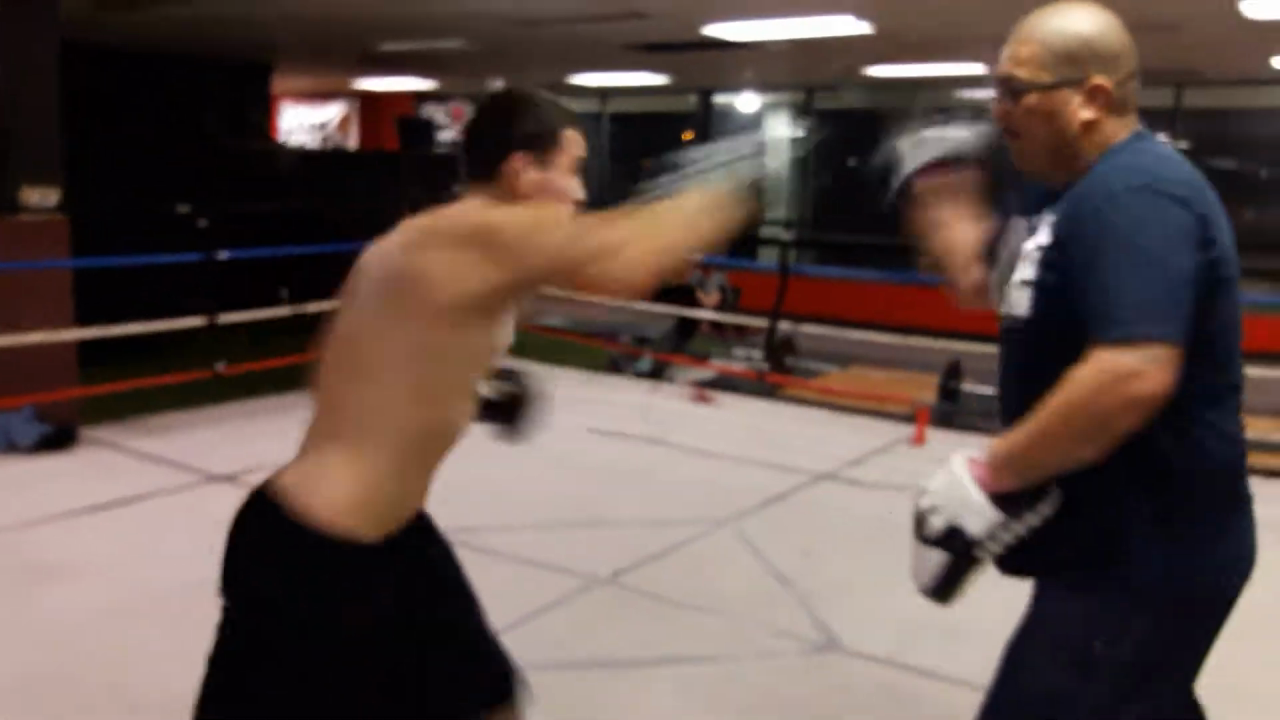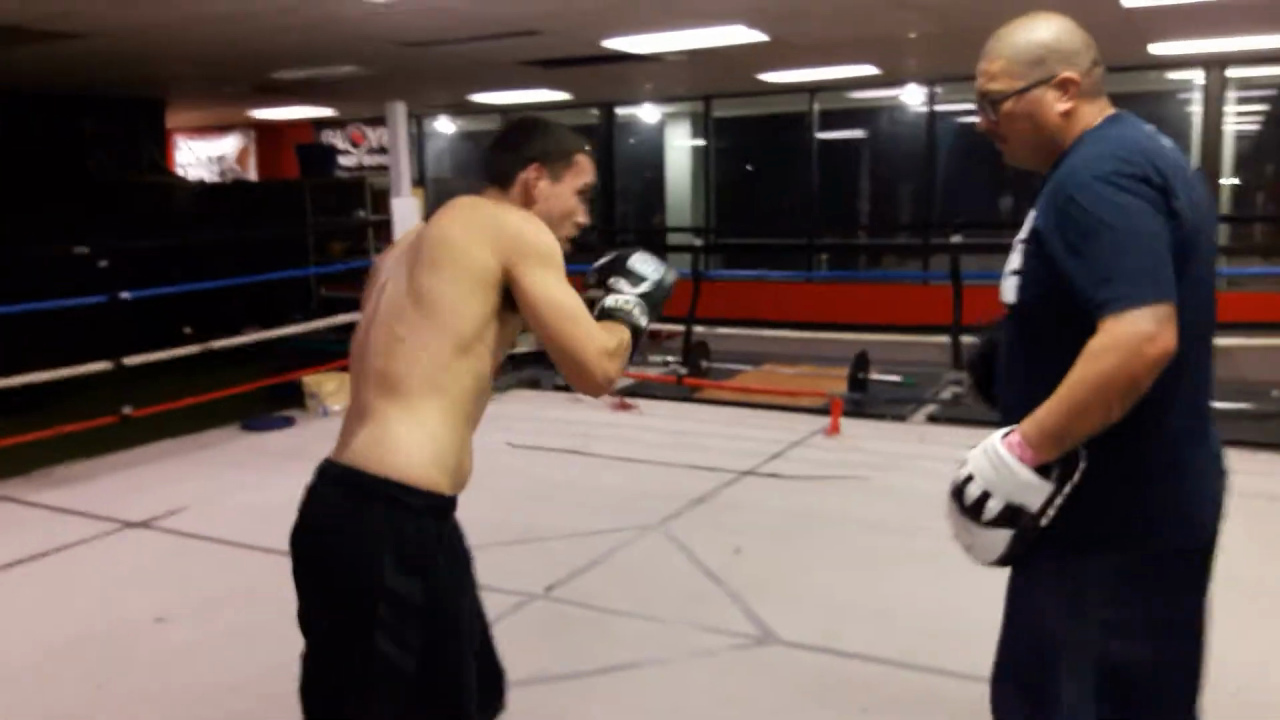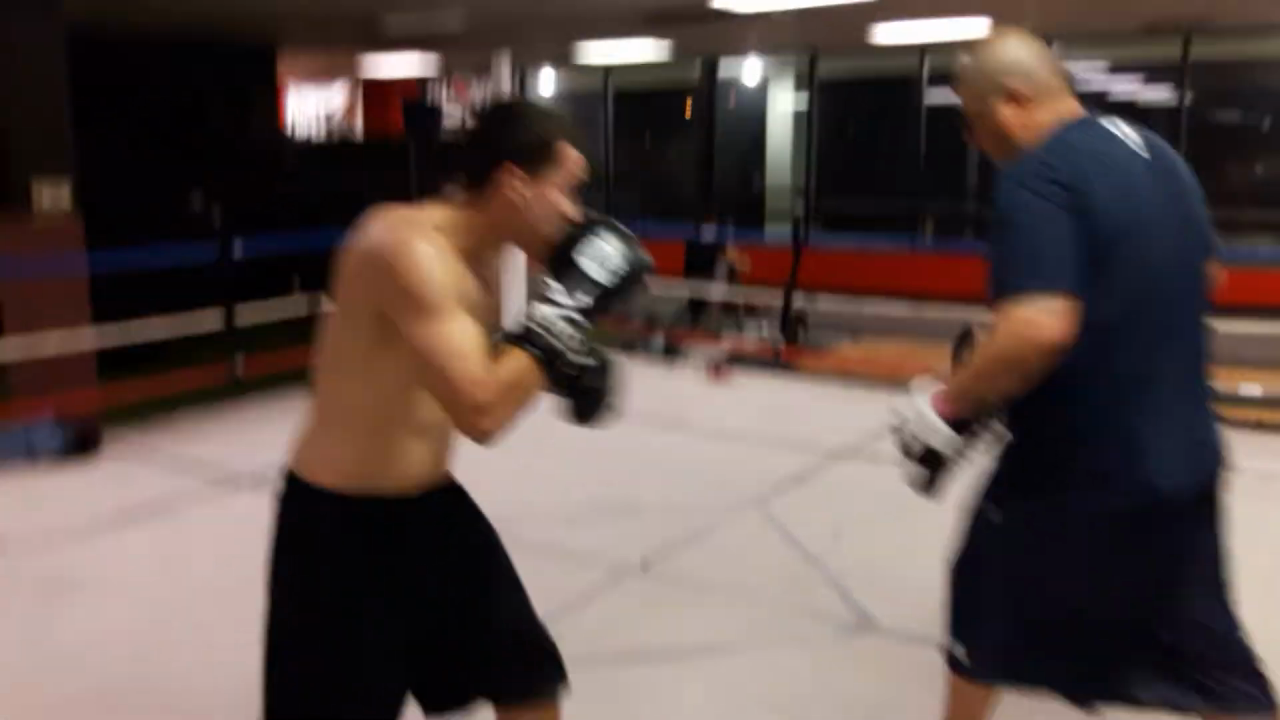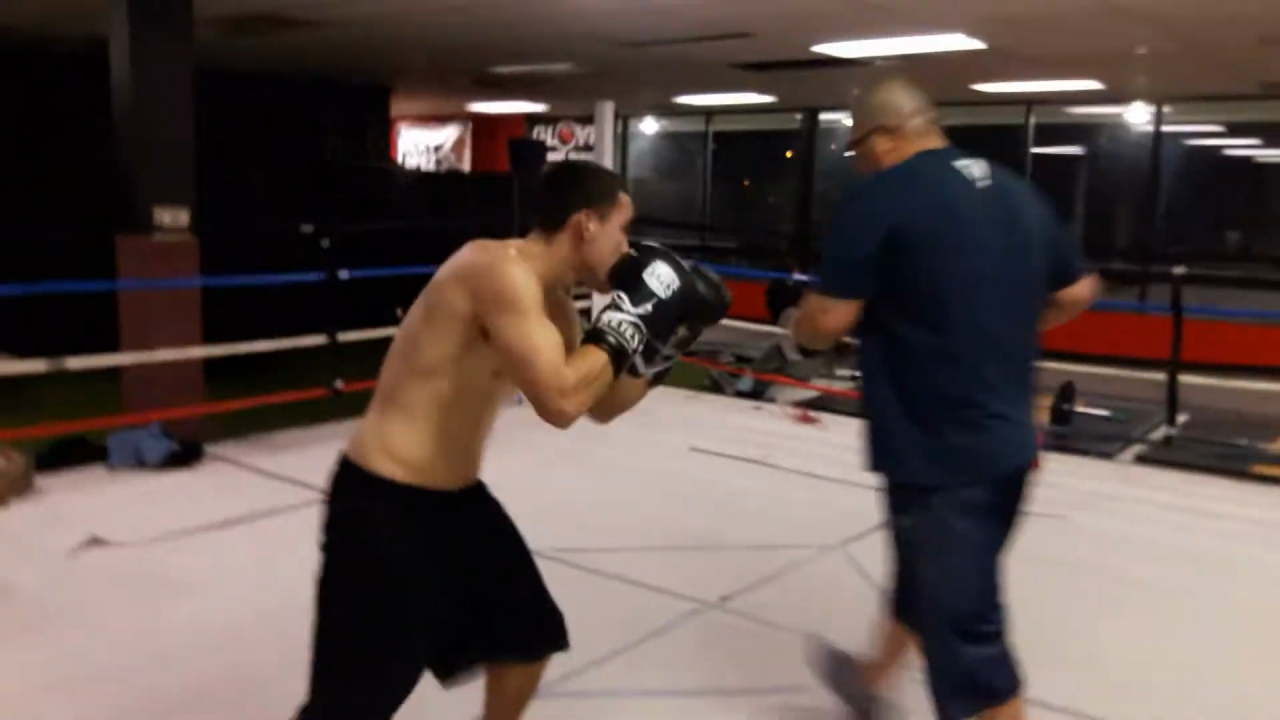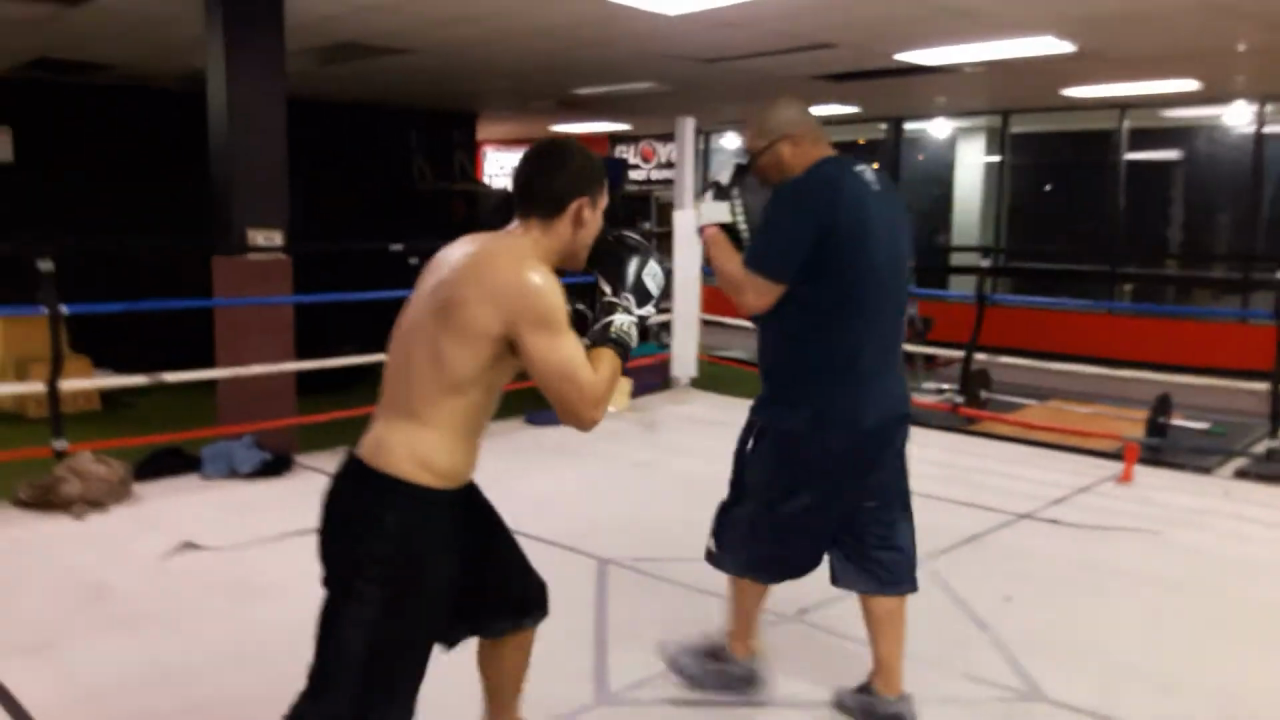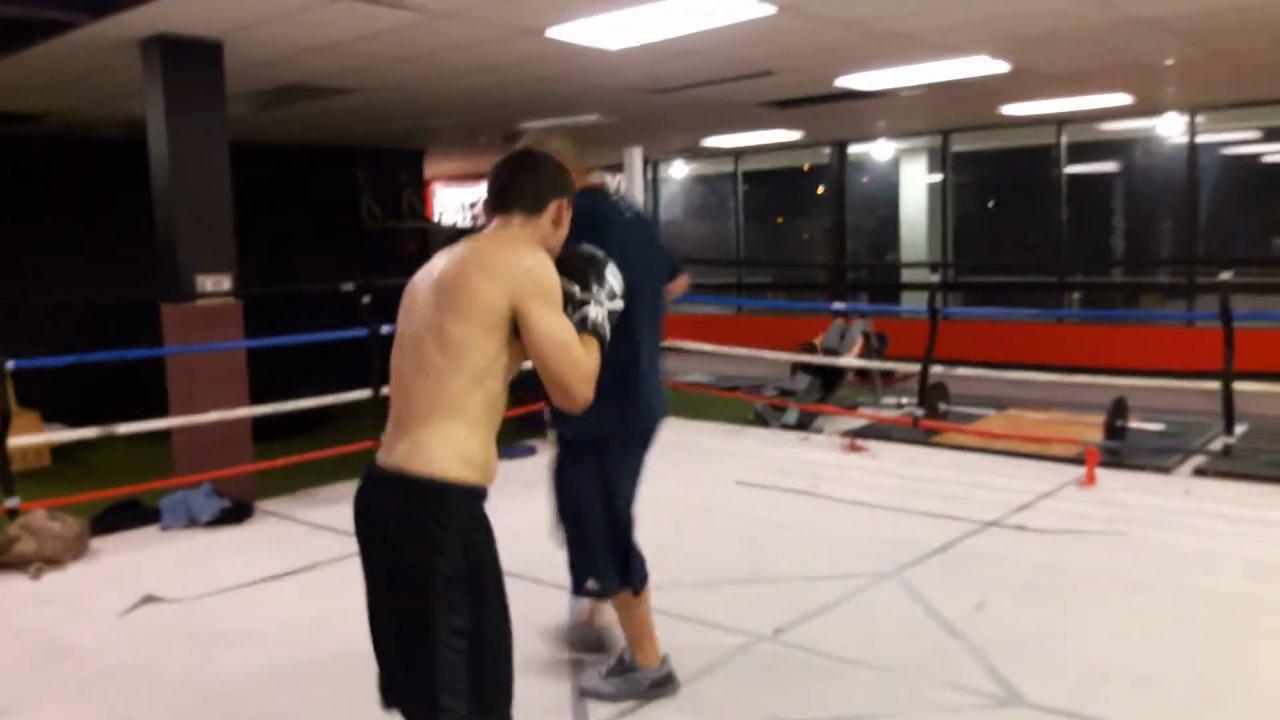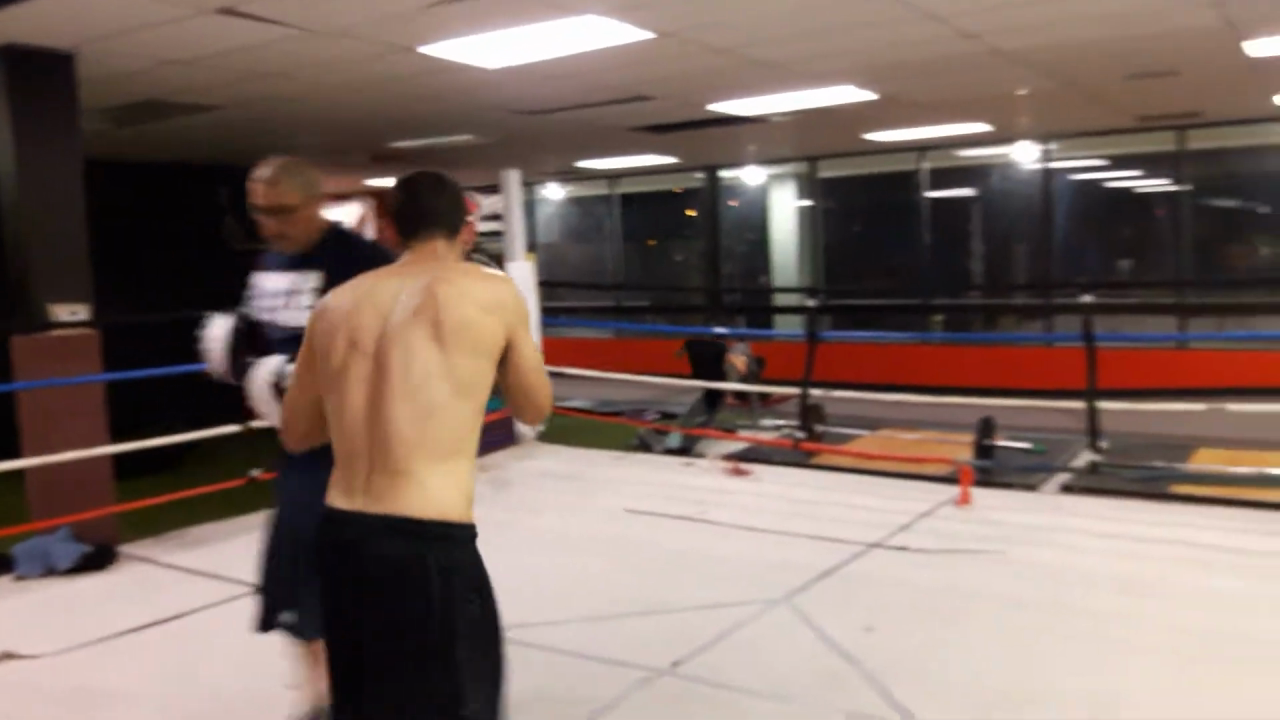
dt=0.5s
person 1, frame 1
left shoulder: (1135, 198)
right shoulder: (1070, 190)
left elbow: (1132, 376)
right elbow: (988, 286)
left wrist: (987, 475)
right wrist: (947, 204)
left hip: (1143, 553)
person 1, frame 2
left shoulder: (1097, 178)
right shoulder: (1147, 154)
left elbow: (1142, 339)
left wrist: (1020, 449)
right wrist: (1024, 330)
left hip: (1109, 508)
right hip: (1169, 489)
person 1, frame 3
left shoulder: (1037, 177)
right shoulder: (1159, 156)
left elbow: (1039, 327)
right elbow: (1202, 277)
left wrist: (945, 405)
left hip: (1076, 468)
right hip: (1178, 456)
left knee: (991, 602)
right knee: (1199, 643)
person 1, frame 4
left shoulder: (879, 198)
right shoulder: (1016, 192)
left elbow: (831, 317)
right elbow: (1079, 293)
left wrist: (797, 324)
left hip: (936, 447)
right hip: (1008, 438)
left knee: (961, 620)
right knee: (925, 574)
person 1, frame 5
left shoulder: (802, 195)
right shoulder: (880, 190)
left elbow: (751, 295)
left wrist: (712, 234)
left hip: (808, 406)
right hip: (881, 401)
left knee: (754, 526)
right knee: (879, 546)
left ankle: (736, 656)
person 1, frame 6
left shoulder: (572, 225)
right shoulder: (635, 219)
right elbow: (674, 284)
left hip: (600, 410)
right hip: (637, 397)
left knee: (601, 531)
right knee: (590, 517)
left ankle: (647, 663)
right ankle: (591, 623)
person 1, frame 7
left shoulder: (359, 258)
right shoulder: (269, 262)
right elbow: (252, 326)
right wrist: (224, 336)
right hip: (301, 440)
left knee: (298, 568)
right knee: (310, 568)
person 2, frame 1
left shoulder: (429, 245)
right shoulder: (472, 239)
right elbow: (631, 259)
left wrist: (472, 393)
right wrist: (736, 187)
left hip: (397, 543)
right hip: (305, 560)
person 2, frame 2
left shoulder: (437, 242)
right shoulder: (513, 228)
right elbow: (596, 371)
left wrist: (501, 369)
right wrist: (630, 298)
left hip: (407, 516)
right hip: (387, 526)
person 2, frame 3
left shoulder: (478, 255)
right shoulder: (409, 248)
right elbow: (482, 411)
left wrist: (562, 360)
right wrist: (569, 302)
left hip: (431, 505)
right hip: (338, 527)
person 2, frame 4
left shoulder: (545, 293)
right shoulder: (501, 271)
left elbow: (598, 400)
right elbow: (559, 402)
left wrist: (666, 336)
right wrist: (630, 314)
left hip: (454, 498)
right hip: (385, 508)
left knee: (532, 634)
person 2, frame 5
left shoulder: (469, 251)
right shoulder: (526, 282)
right elbow: (585, 407)
right wrist: (622, 315)
left hip: (440, 495)
right hip: (392, 510)
left knee: (516, 605)
person 2, frame 6
left shoulder: (441, 265)
right shoulder: (523, 264)
right elbow: (574, 391)
right wrist: (594, 313)
left hip: (390, 497)
right hip: (436, 508)
person 2, frame 7
left shoulder: (337, 305)
right shoulder: (494, 293)
left elbow: (296, 435)
right elbow: (533, 409)
left hip: (340, 544)
right hip: (430, 552)
